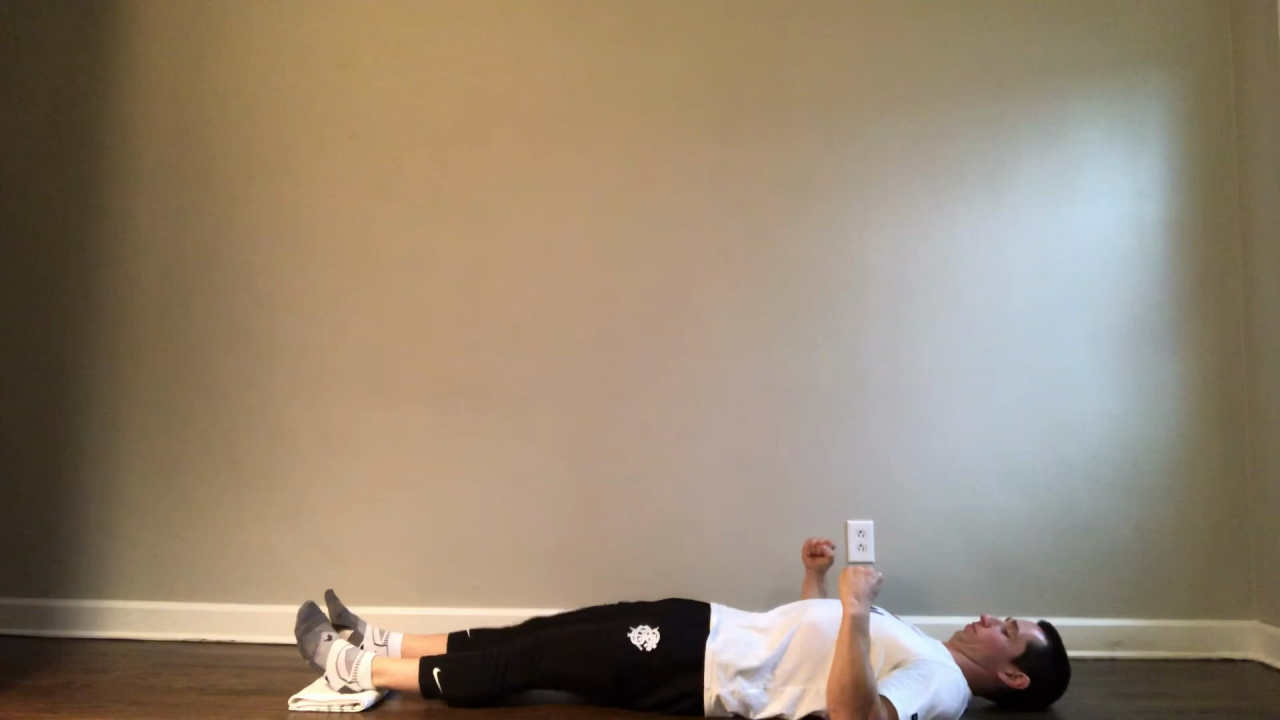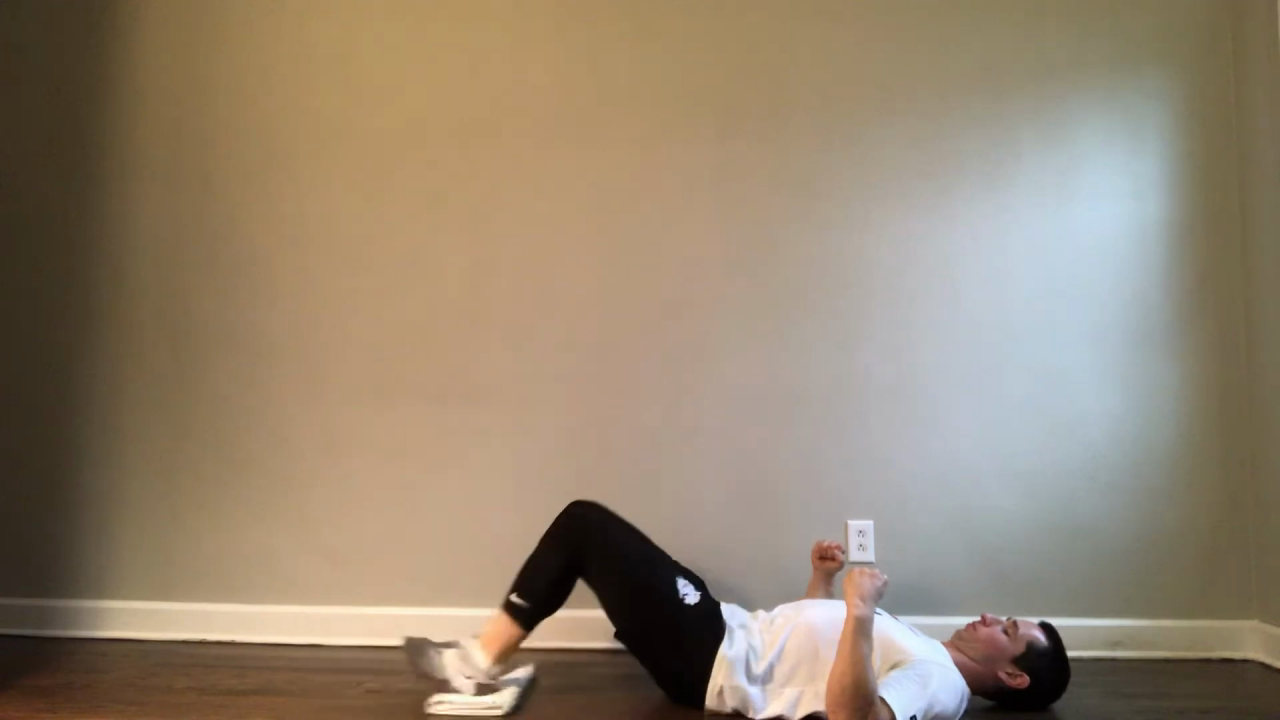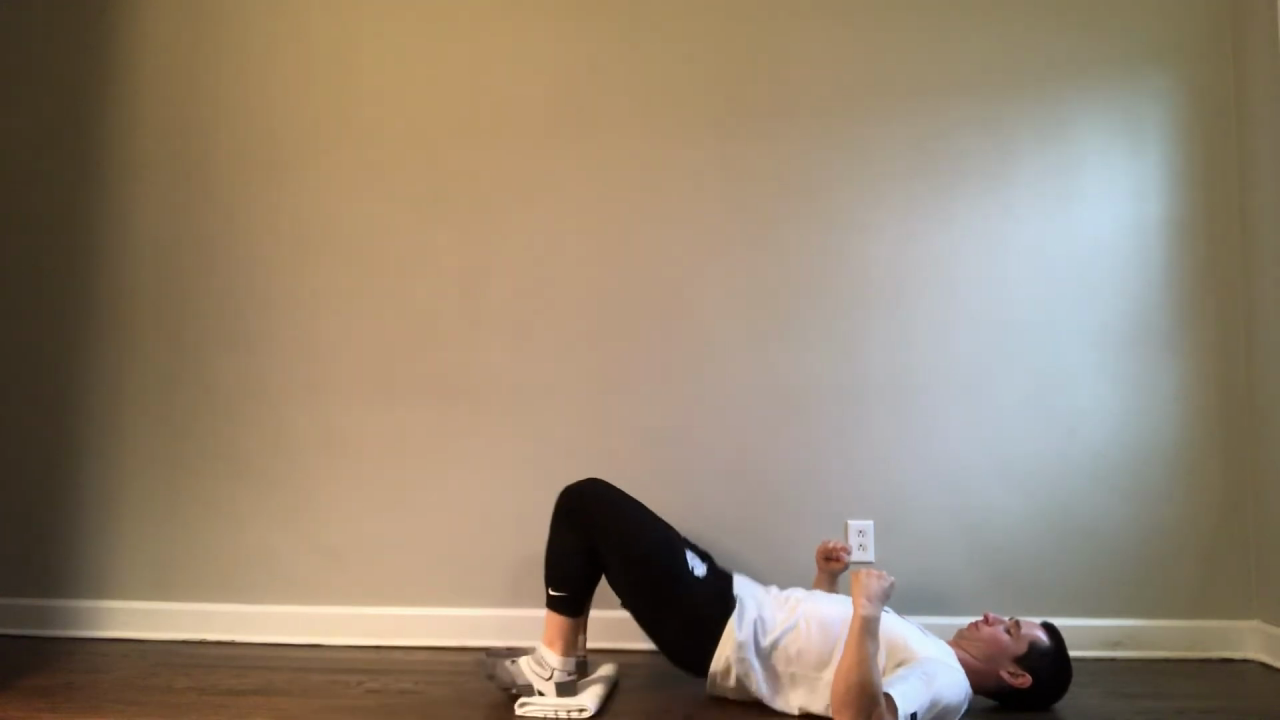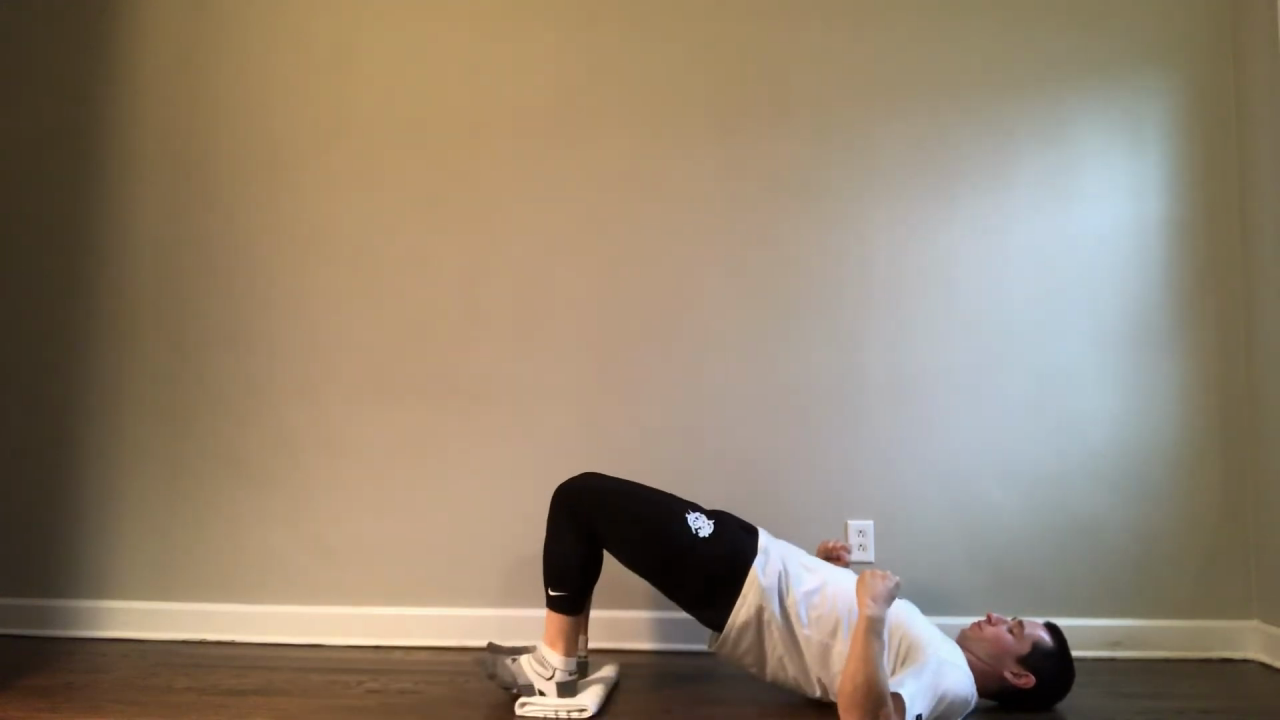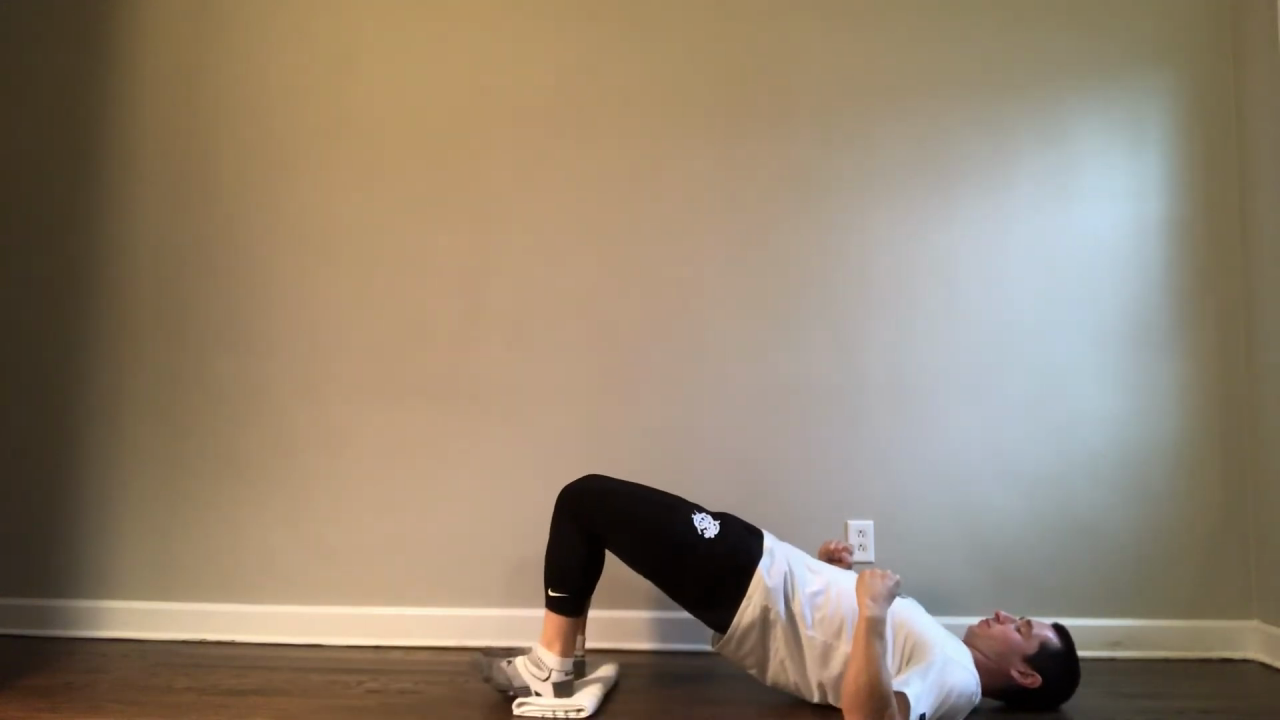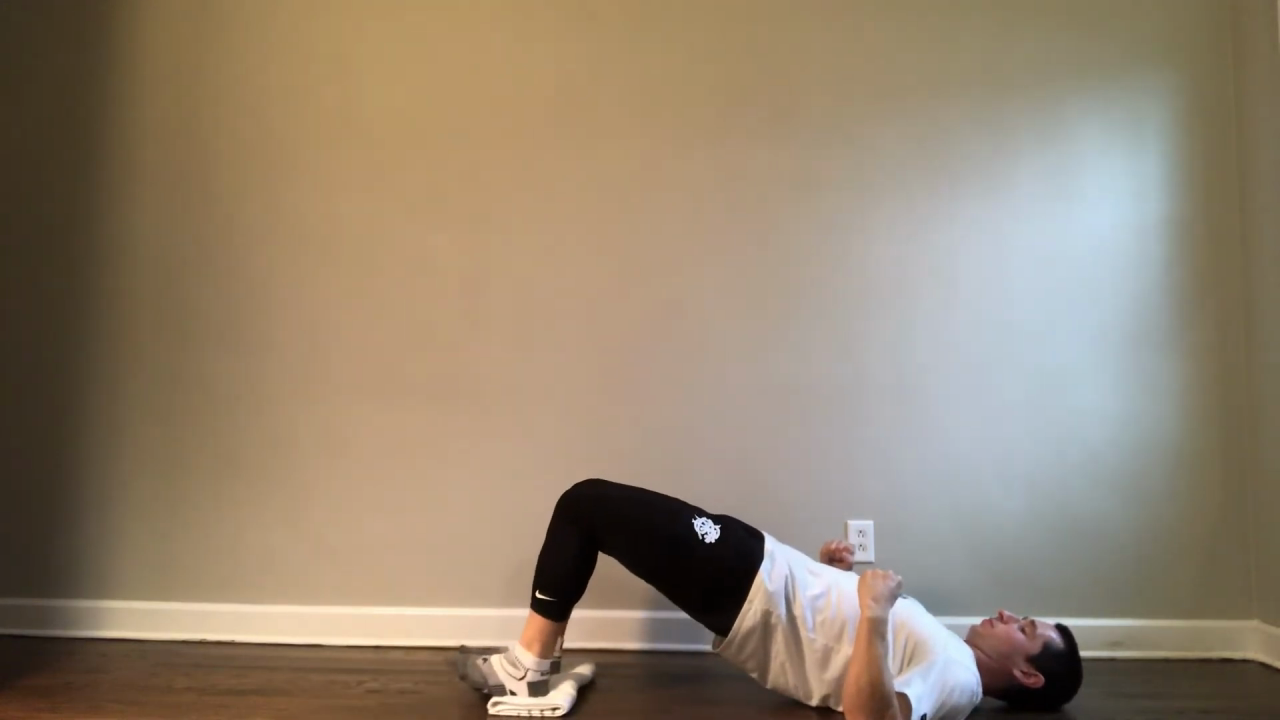
dt=0.7s
person 1, frame 1
right shoulder: (922, 650)
left wrist: (854, 609)
right wrist: (816, 578)
right hip: (716, 628)
right knee: (540, 636)
right ankle: (384, 646)
person 1, frame 2
right shoulder: (925, 655)
left wrist: (860, 612)
right wrist: (824, 580)
left hip: (714, 663)
right hip: (730, 631)
left knee: (583, 523)
right knee: (586, 526)
left ankle: (480, 663)
right ankle: (483, 659)
person 1, frame 3
right shoulder: (930, 656)
left wrist: (866, 611)
right wrist: (827, 580)
left hip: (724, 635)
right hip: (737, 608)
left knee: (585, 502)
right knee: (591, 502)
left ankle: (553, 668)
right ankle: (555, 664)
person 1, frame 4
right shoulder: (938, 658)
left wrist: (873, 611)
right wrist: (836, 576)
left hip: (744, 578)
right hip: (752, 568)
left knee: (580, 497)
right knee: (586, 498)
left ankle: (553, 669)
right ankle: (557, 662)
person 1, frame 5
right shoulder: (944, 656)
left wrist: (872, 610)
right wrist: (834, 576)
left hip: (751, 584)
right hip: (758, 569)
left knee: (585, 500)
right knee: (589, 499)
left ankle: (552, 667)
right ankle: (556, 662)
person 1, frame 6
right shoulder: (944, 654)
left wrist: (874, 613)
right wrist: (838, 577)
left hip: (752, 589)
right hip: (764, 573)
left knee: (585, 504)
right knee: (590, 502)
left ankle: (528, 665)
right ankle: (528, 663)
